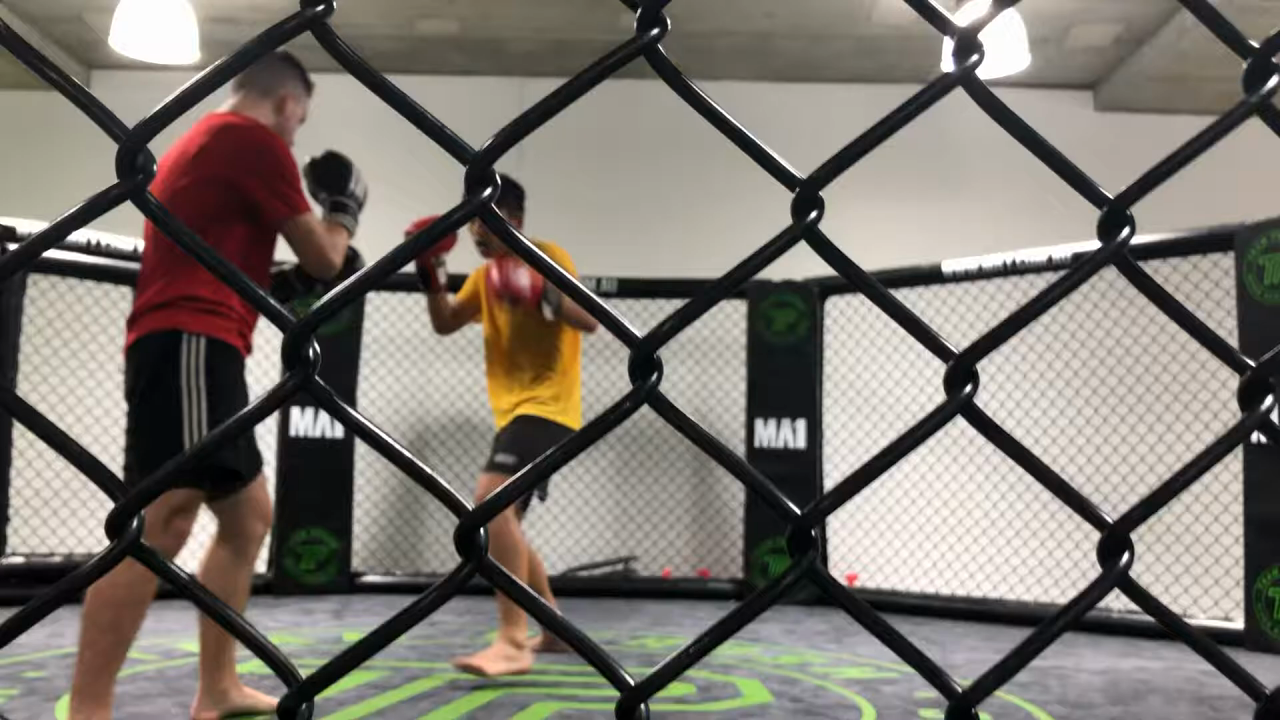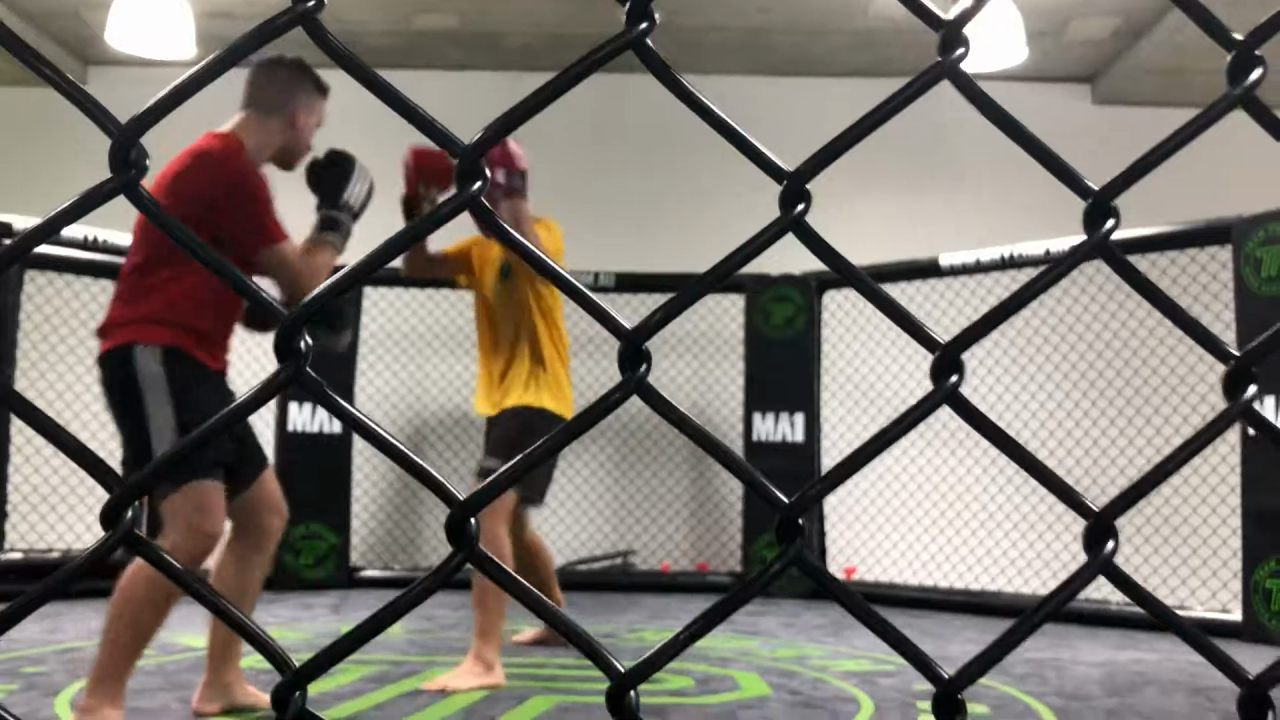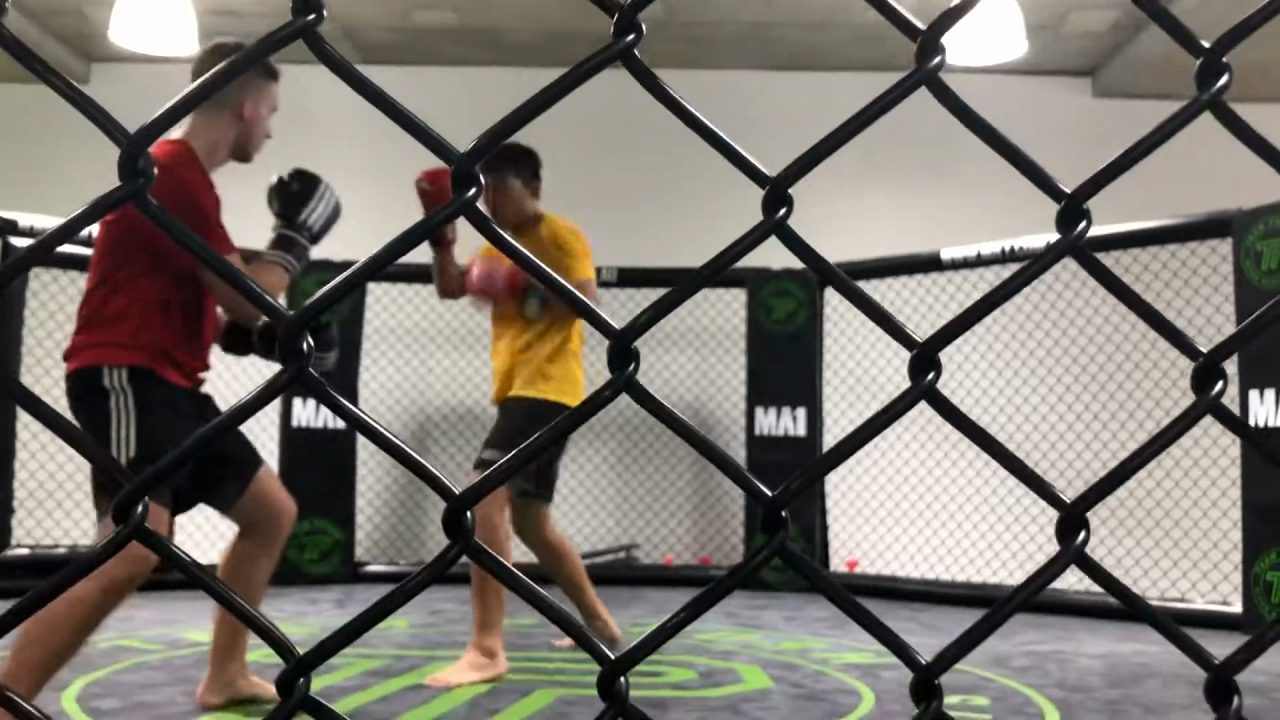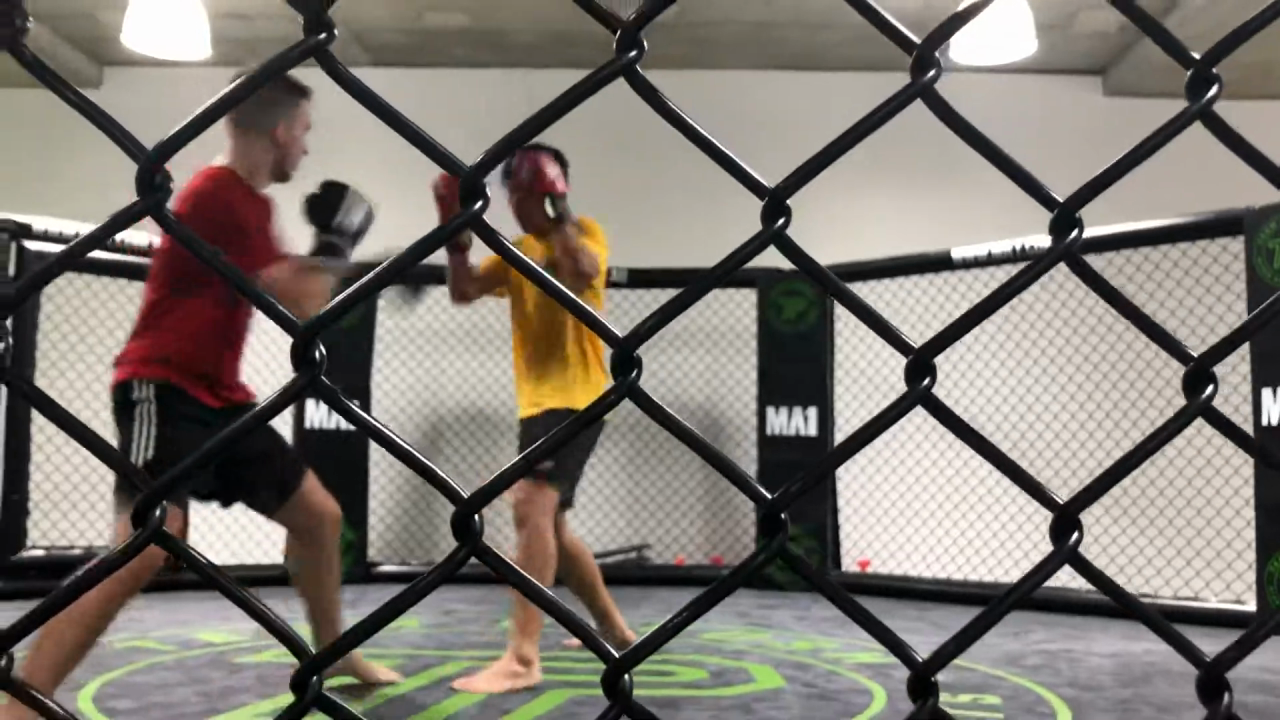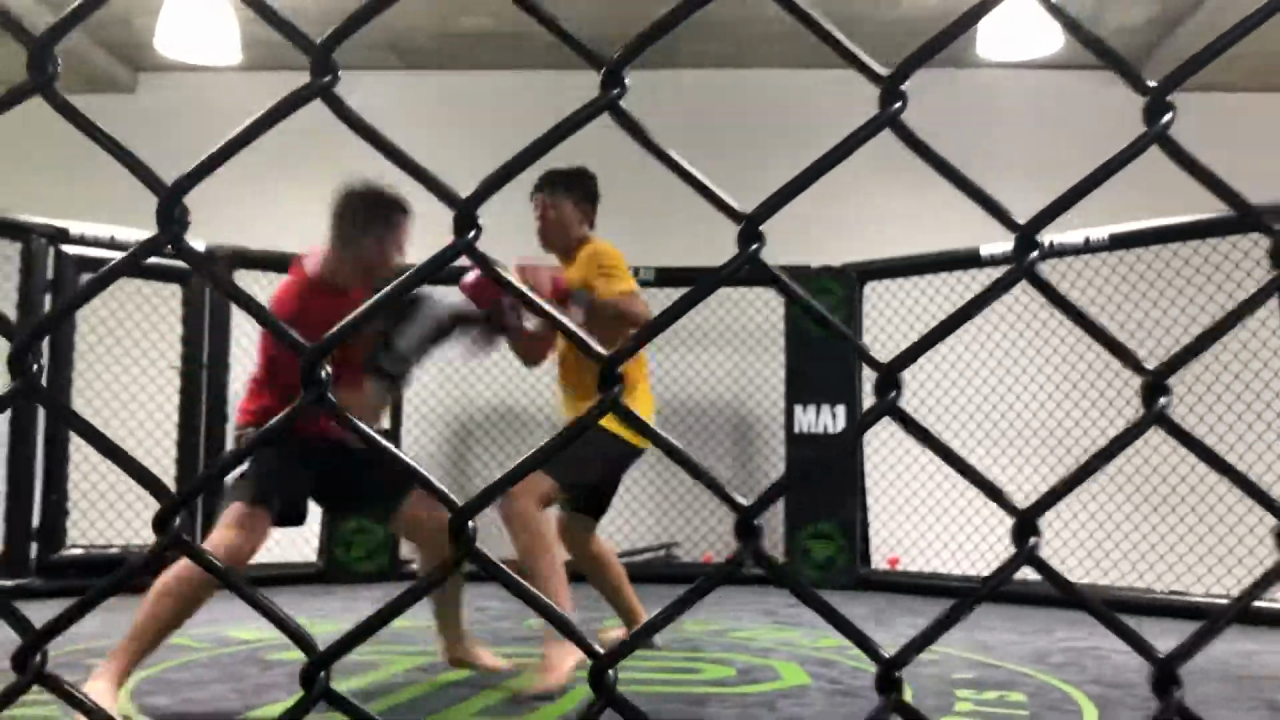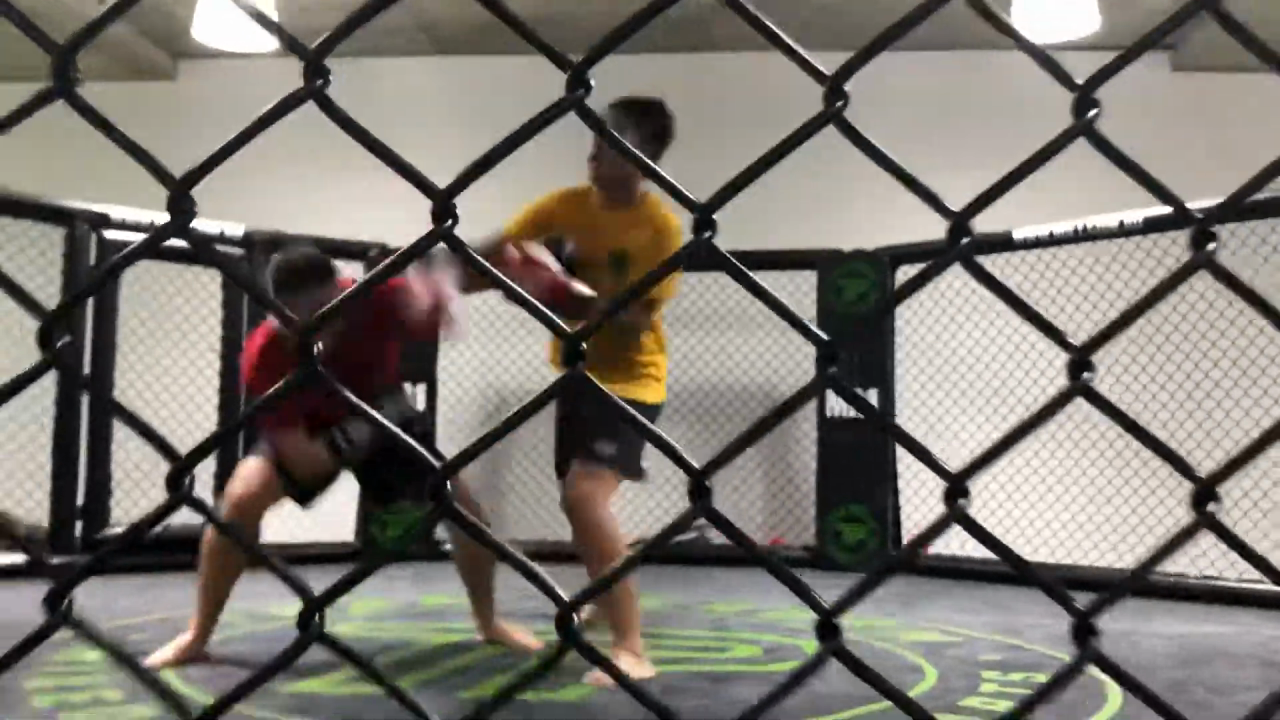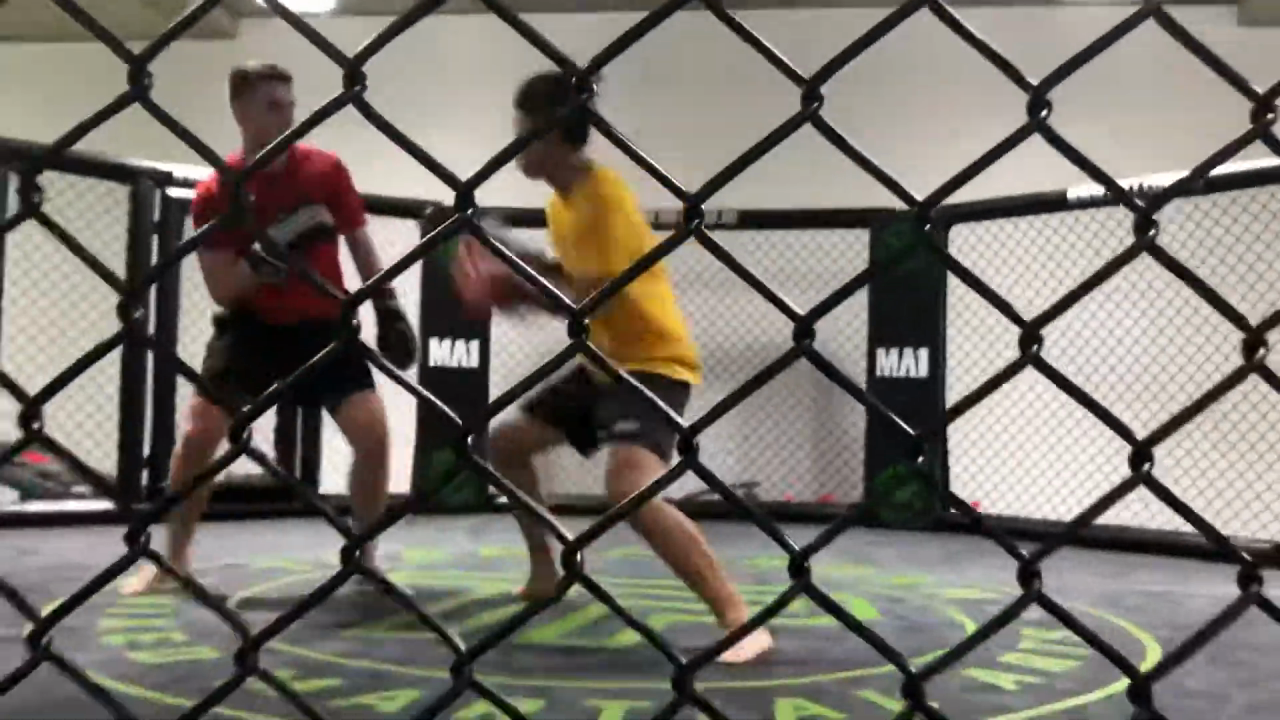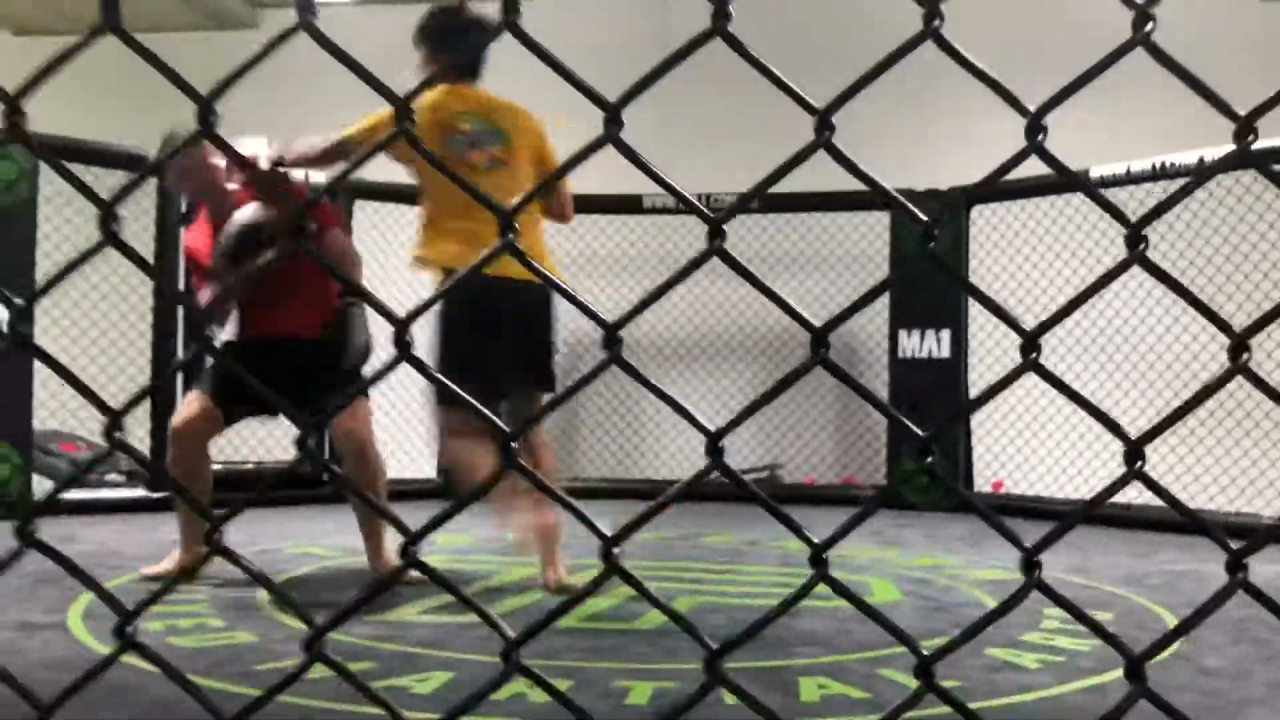
dt=0.3s
person 1, frame 1
left shoulder: (203, 143)
right shoulder: (251, 138)
right elbow: (323, 259)
right wrist: (344, 204)
left hip: (192, 348)
right hip: (190, 343)
left knee: (248, 515)
right knee: (164, 521)
person 1, frame 2
left shoulder: (216, 162)
right shoulder: (226, 164)
right elbow: (301, 282)
left wrist: (284, 316)
right wrist: (340, 212)
left hip: (187, 360)
right hip: (156, 356)
left knee: (265, 515)
right knee: (198, 522)
person 1, frame 3
left shoulder: (185, 176)
right shoulder: (173, 172)
right elbow: (249, 299)
left wrist: (258, 339)
right wrist: (298, 233)
left hip: (171, 383)
right hip: (124, 377)
left knee: (273, 512)
right knee: (136, 550)
person 1, frame 4
left shoulder: (250, 203)
right shoulder: (215, 197)
left elbow: (283, 286)
right elbow: (295, 306)
right wrist: (337, 239)
left hip: (219, 396)
right hip: (163, 391)
left knee: (320, 516)
right knee: (146, 548)
left ankle: (330, 652)
person 1, frame 5
left shoulder: (343, 257)
right shoulder: (301, 308)
right elbow: (356, 419)
left wrist: (447, 315)
right wrist: (399, 353)
left hip: (344, 417)
right hip: (279, 433)
left knee: (438, 522)
right knee: (228, 549)
left ankle: (454, 639)
right ankle: (109, 673)
person 1, frame 6
left shoulder: (367, 297)
right shoulder: (264, 358)
right elbow: (302, 459)
right wrist: (353, 435)
left hip: (381, 423)
right hip: (315, 437)
left knee: (463, 509)
right knee: (240, 502)
left ankle: (489, 622)
right ankle: (199, 634)
person 1, frame 7
left shoulder: (326, 170)
right shoulder: (216, 193)
left elbow: (360, 242)
right elbow: (222, 289)
left wrist: (387, 303)
right wrist: (274, 248)
left hip: (323, 326)
right hip: (252, 327)
left knee: (372, 434)
right knee: (198, 437)
left ankle: (362, 561)
right ankle: (172, 561)
person 1, frame 8
left shoulder: (277, 193)
right shoulder: (197, 240)
left elbow: (344, 254)
left wrist: (352, 312)
left hip: (321, 337)
right hip: (257, 344)
left knee: (355, 436)
right knee: (185, 426)
left ankle: (381, 555)
right ankle: (191, 550)
person 2, frame 1
left shoulder: (547, 256)
right shoulder: (484, 275)
left elbow: (588, 320)
right elbow: (444, 322)
left wrist: (538, 294)
right wrist: (430, 272)
left hip: (546, 408)
right hip: (511, 411)
left knee: (491, 499)
right knee: (503, 519)
left ankle: (513, 641)
right ankle: (553, 630)
person 2, frame 2
left shoulder: (537, 230)
right shoulder: (479, 247)
left elbow: (535, 250)
right elbow: (418, 268)
left wrist: (507, 185)
right wrist: (417, 208)
left hip: (538, 399)
right hip: (501, 401)
left knee: (492, 512)
right knee: (513, 521)
left ankle: (484, 660)
right ankle: (556, 620)
person 2, frame 3
left shoulder: (559, 234)
right shoulder: (500, 244)
left elbow: (588, 301)
right elbow: (449, 286)
left wrist: (526, 289)
right wrist: (440, 228)
left hip: (543, 391)
right hip: (518, 393)
left knee: (484, 499)
right knee: (530, 518)
left ankle: (486, 650)
right ankle: (600, 625)
person 2, frame 4
left shoulder: (581, 231)
right shoulder: (517, 250)
left elbow: (585, 274)
right elbow: (462, 291)
left wrist: (556, 209)
right wrist: (456, 233)
left hip: (573, 399)
right hip: (538, 401)
left knee: (531, 507)
right knee: (552, 524)
left ankle: (521, 658)
right ankle: (614, 628)
person 2, frame 5
left shoulder: (598, 259)
right shoulder: (558, 270)
left elbow: (634, 313)
right elbow: (531, 354)
left wrist: (571, 295)
left hip: (615, 416)
right hip: (597, 417)
left knee: (518, 497)
right knee: (575, 529)
left ankle: (563, 643)
right ankle: (637, 627)
person 2, frame 6
left shoulder: (662, 231)
right shoulder: (564, 207)
left elbow: (638, 325)
right elbow: (489, 253)
left hip: (631, 384)
right hip: (576, 381)
left knee: (583, 497)
right knee: (587, 499)
left ankle: (630, 648)
right ankle: (610, 608)
person 2, frame 7
left shoulder: (600, 195)
right shoulder: (569, 197)
left elbow: (600, 294)
left wrist: (501, 287)
right wrist: (505, 270)
left hip: (650, 365)
right hip: (608, 361)
left knee: (627, 486)
right knee: (505, 445)
left ankle: (742, 621)
right ankle: (545, 578)
person 2, frame 8
left shoulder: (416, 113)
right shoulder: (523, 120)
left elbow: (332, 153)
right elbow: (562, 209)
left wrist: (277, 161)
left hip: (476, 282)
right hip: (530, 282)
left knee: (460, 429)
right knee: (527, 420)
left ankle: (527, 512)
right ankle: (550, 561)
